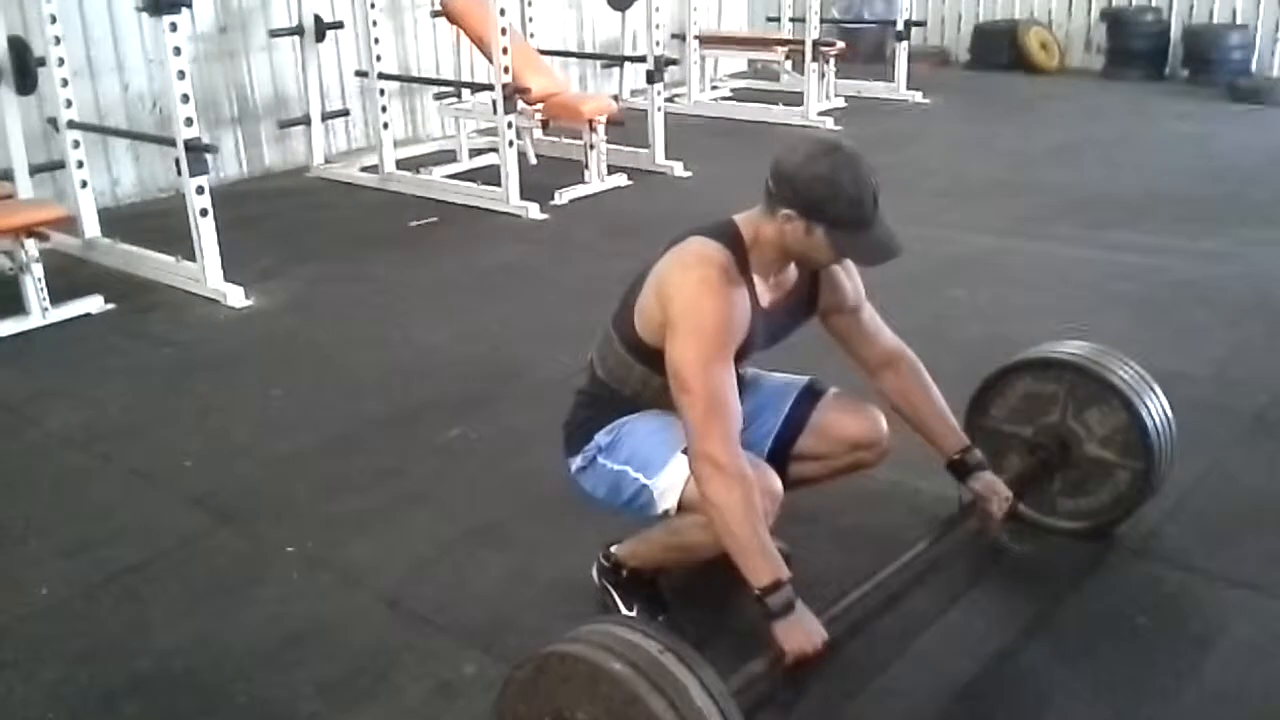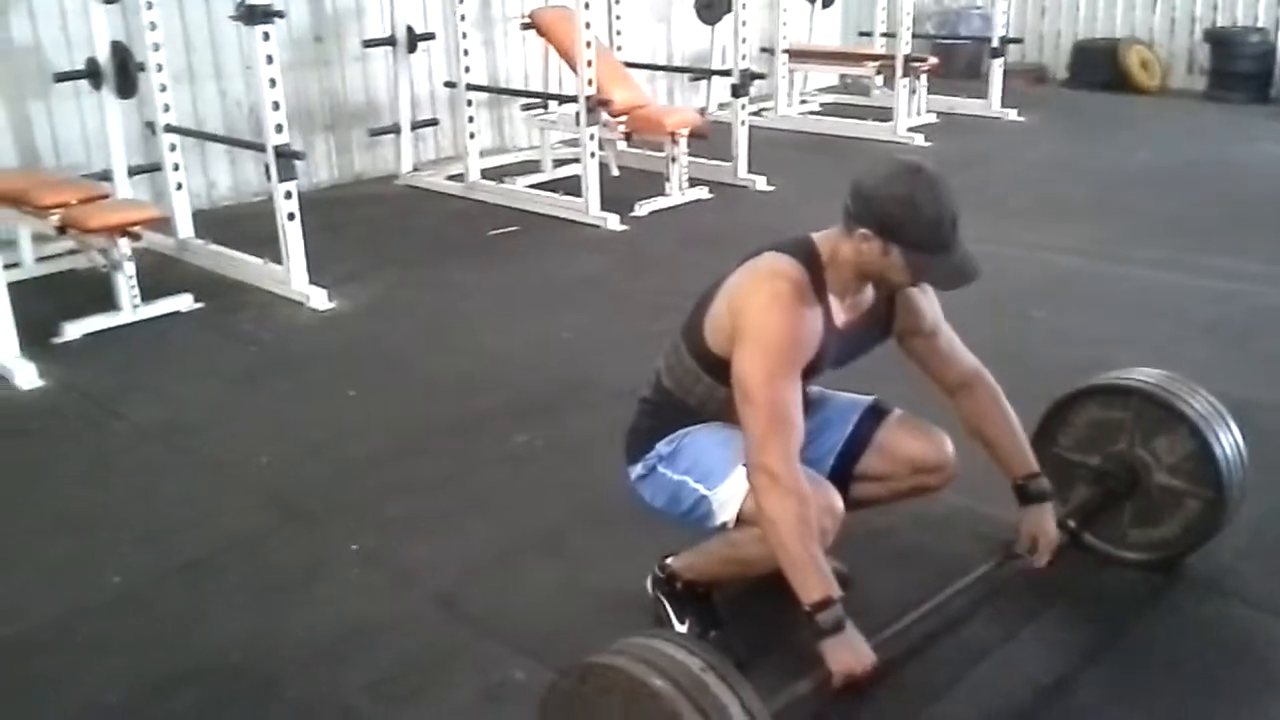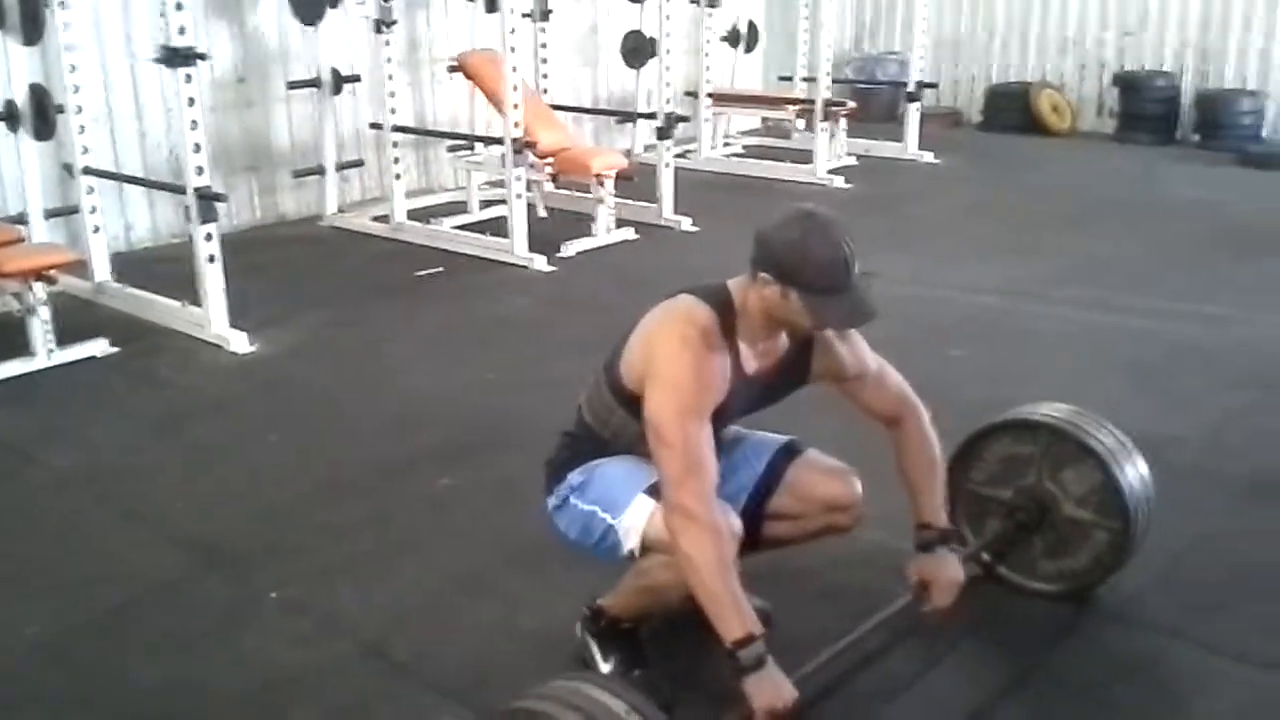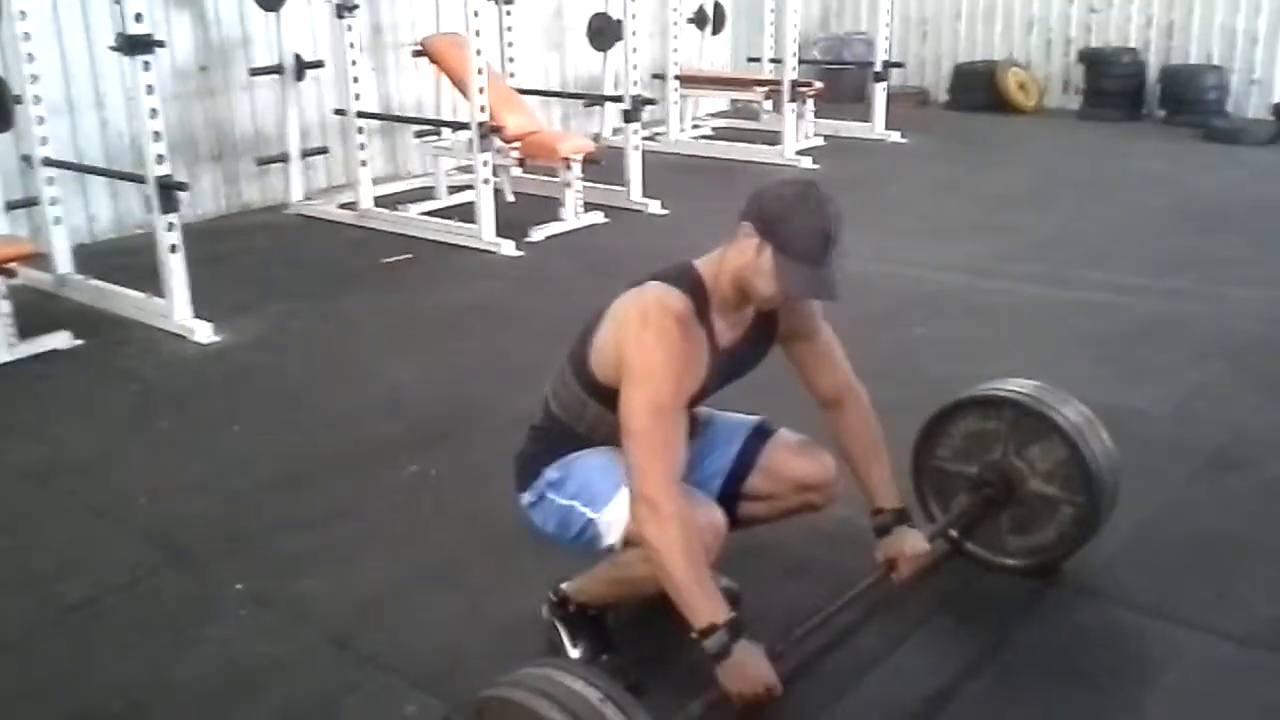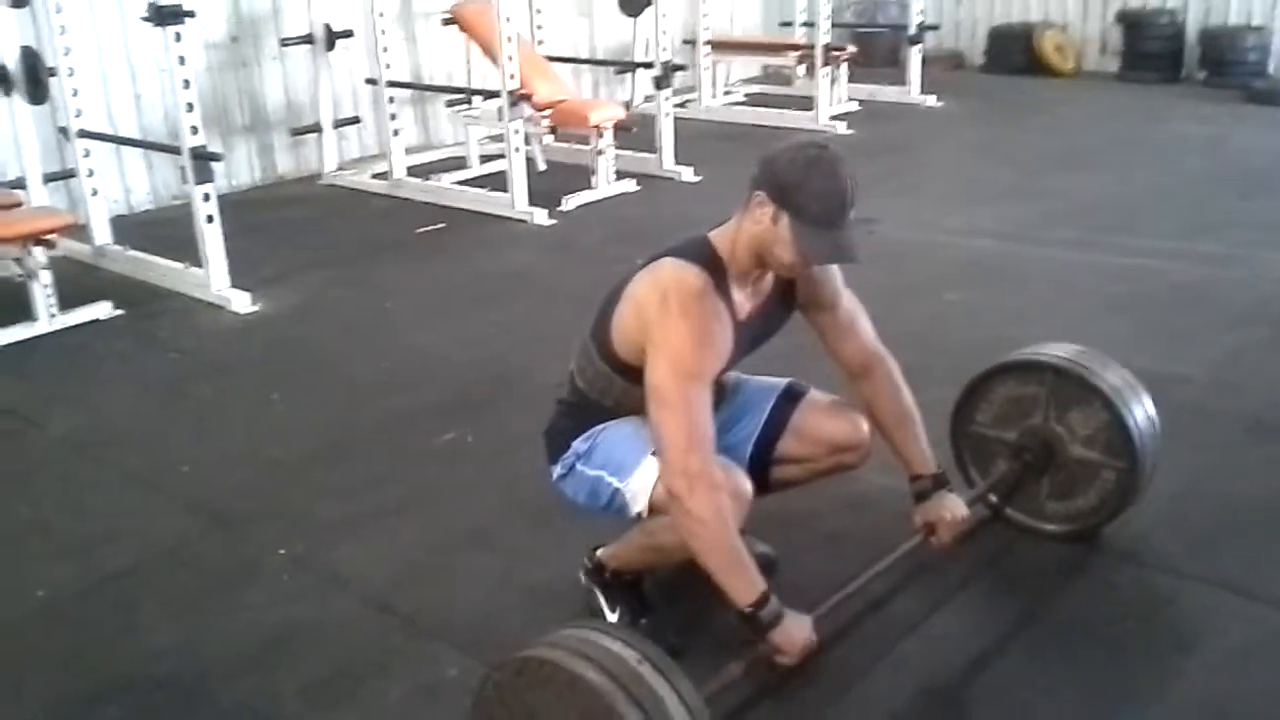
dt=1s
person 1, frame 1
left shoulder: (822, 266)
right shoulder: (707, 284)
left elbow: (889, 361)
right elbow: (715, 459)
left wrist: (968, 463)
right wrist: (781, 603)
left hip: (710, 398)
right hip: (614, 430)
left knee: (865, 434)
right knee: (757, 493)
left ankle: (737, 524)
right ankle: (624, 565)
person 1, frame 2
left shoulder: (895, 287)
right shoulder: (781, 301)
left elbow: (968, 383)
right elbow: (774, 472)
left wrist: (1034, 493)
right wrist: (831, 623)
left hip: (773, 414)
right hip: (676, 440)
left knee: (930, 459)
right knee: (815, 514)
left ankle: (788, 547)
right ankle: (679, 578)
person 1, frame 3
left shoulder: (823, 337)
right shoulder: (690, 342)
left elbow: (906, 416)
right elbow: (689, 510)
left wrist: (937, 540)
right wrist: (752, 659)
left hip: (695, 451)
right hip: (595, 474)
left knee: (840, 498)
right knee: (712, 537)
left ankle: (716, 585)
right ankle: (607, 619)
person 1, frame 4
left shoulder: (783, 299)
right shoulder: (665, 324)
left elbow: (843, 397)
right elbow: (656, 503)
left wrist: (892, 520)
right wrist: (726, 643)
right hip: (566, 465)
left knee: (815, 477)
right knee: (700, 530)
left ankle: (686, 572)
right ankle: (575, 602)
person 1, frame 5
left shoulder: (805, 269)
right shoulder: (685, 300)
left elbow: (870, 365)
right elbow: (689, 481)
left wrist: (929, 483)
right wrist: (768, 616)
right hip: (595, 437)
left knee: (847, 436)
right knee: (723, 493)
left ankle: (717, 536)
right ankle: (609, 568)
